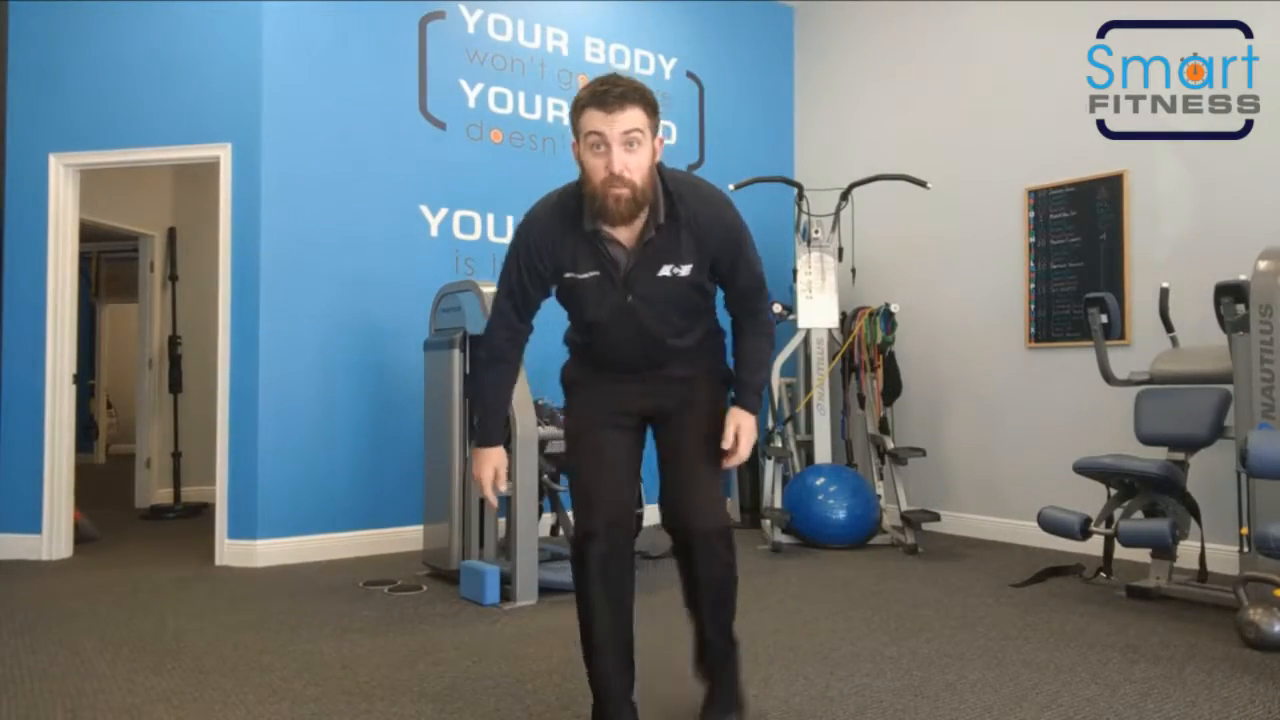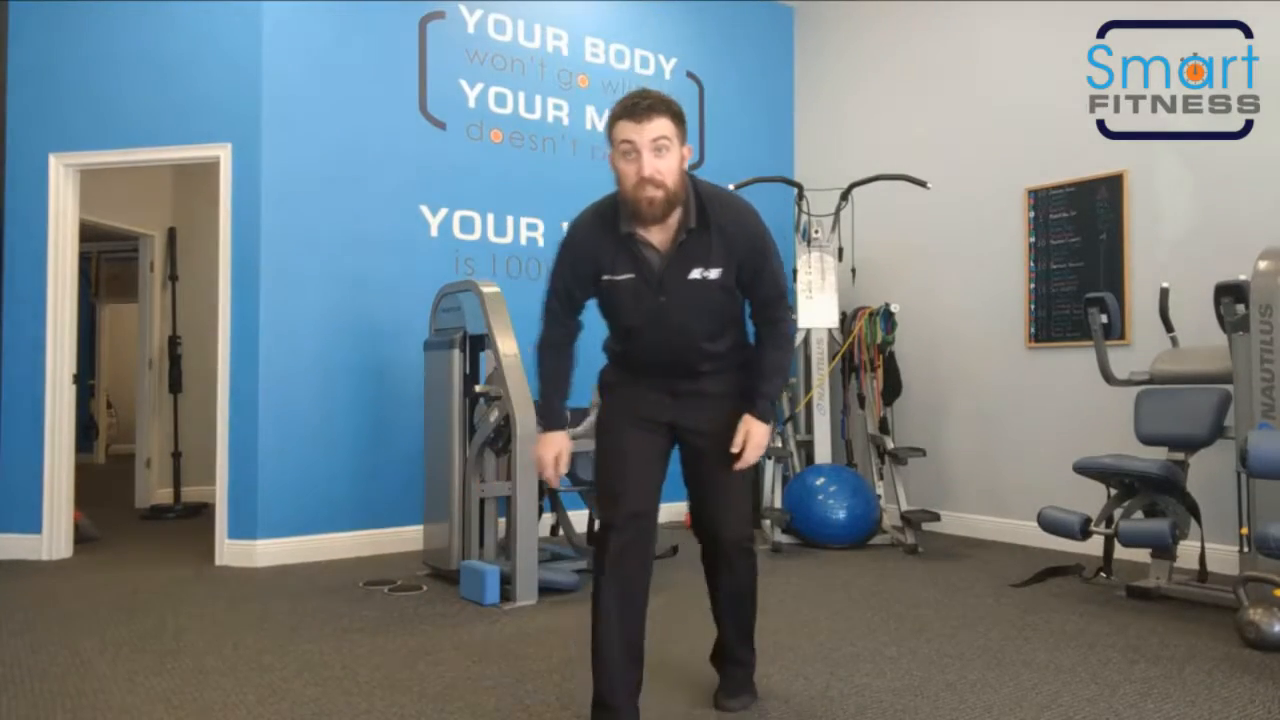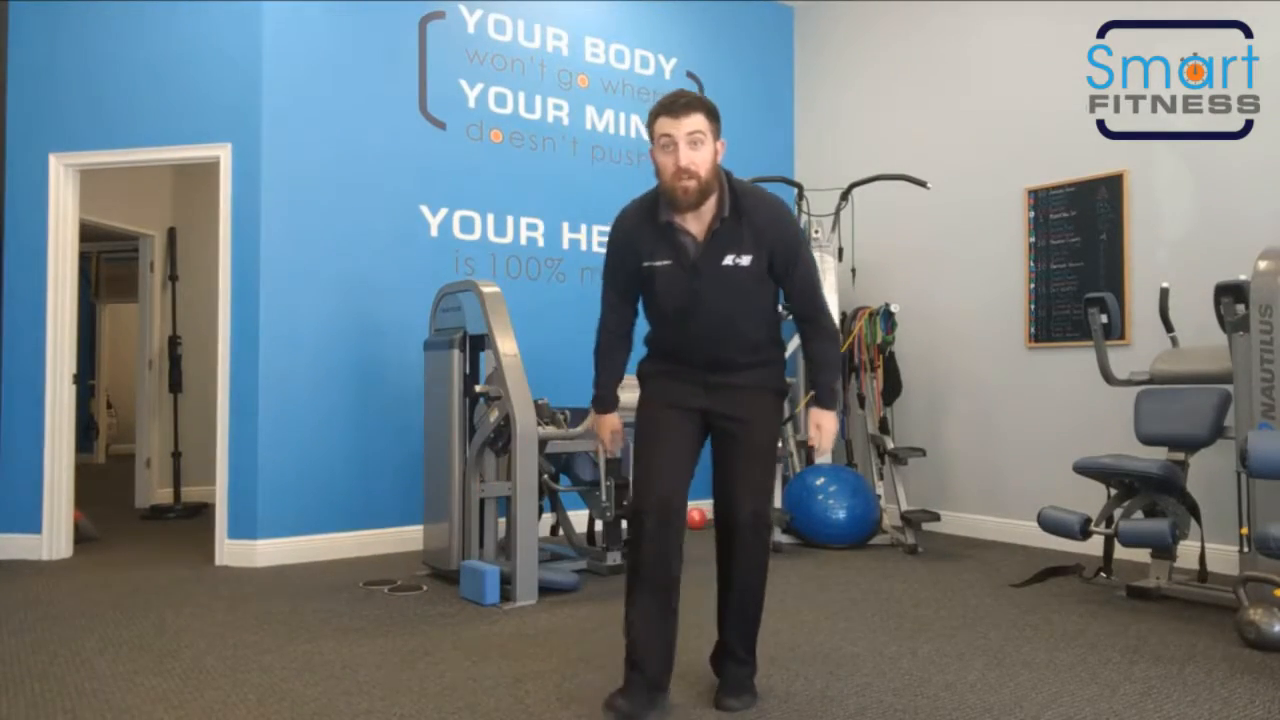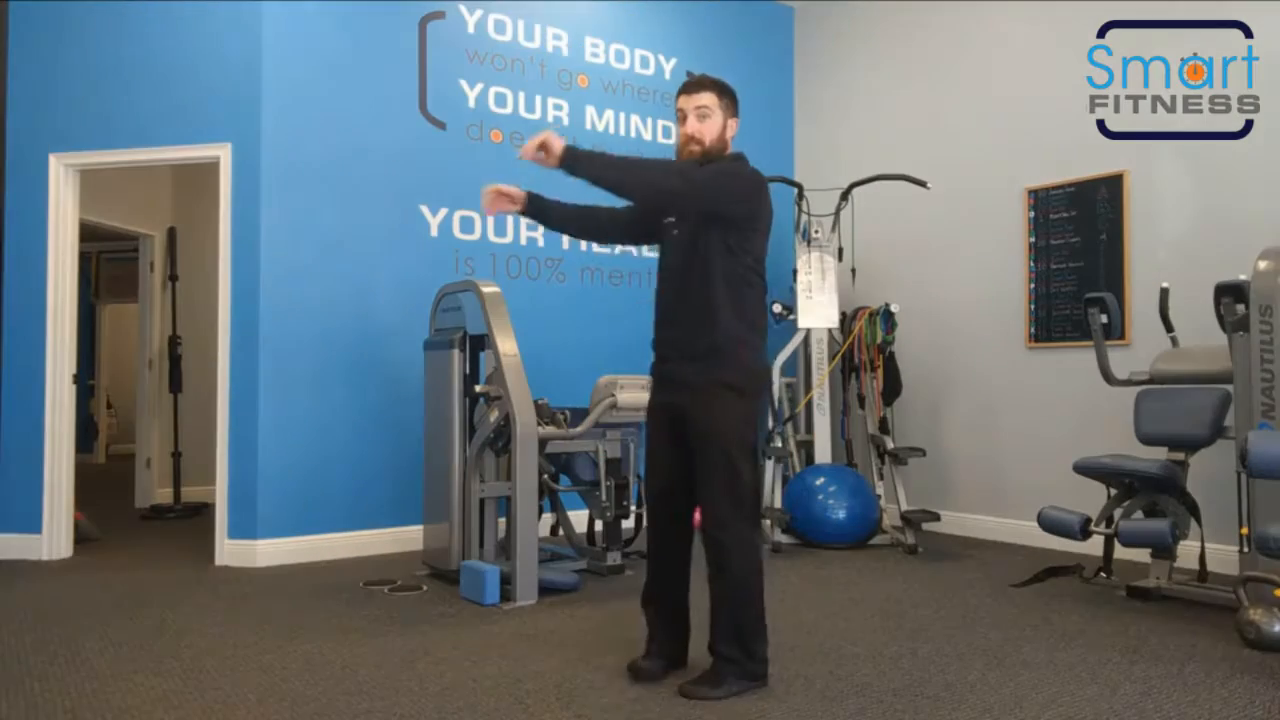
dt=0.3s
person 1, frame 1
left shoulder: (706, 210)
right shoulder: (547, 226)
left elbow: (752, 309)
right elbow: (506, 331)
left wrist: (746, 401)
right wrist: (488, 436)
left hip: (691, 379)
right hip: (600, 383)
left knee: (700, 526)
right knee: (601, 535)
person 1, frame 2
left shoulder: (735, 221)
right shoulder: (590, 233)
left elbow: (774, 321)
right elbow: (560, 329)
left wrist: (761, 408)
right wrist: (551, 422)
left hip: (720, 391)
right hip: (633, 392)
left knee: (729, 534)
right knee: (623, 531)
left ankle: (736, 663)
person 1, frame 3
left shoulder: (767, 216)
right shoulder: (634, 226)
left elbow: (811, 312)
right elbow: (617, 317)
left wrist: (825, 398)
right wrist: (604, 400)
left hip: (750, 385)
right hip: (670, 383)
left knee: (744, 525)
right knee: (653, 514)
left ankle: (736, 667)
person 1, frame 4
left shoulder: (741, 185)
right shoulder: (678, 199)
left elbow: (655, 179)
right elbow: (612, 224)
left wrist: (569, 154)
right wrist: (531, 205)
left hip: (729, 382)
right hip: (674, 377)
left knee: (728, 519)
right knee: (665, 512)
left ankle: (742, 661)
right ankle: (667, 644)
